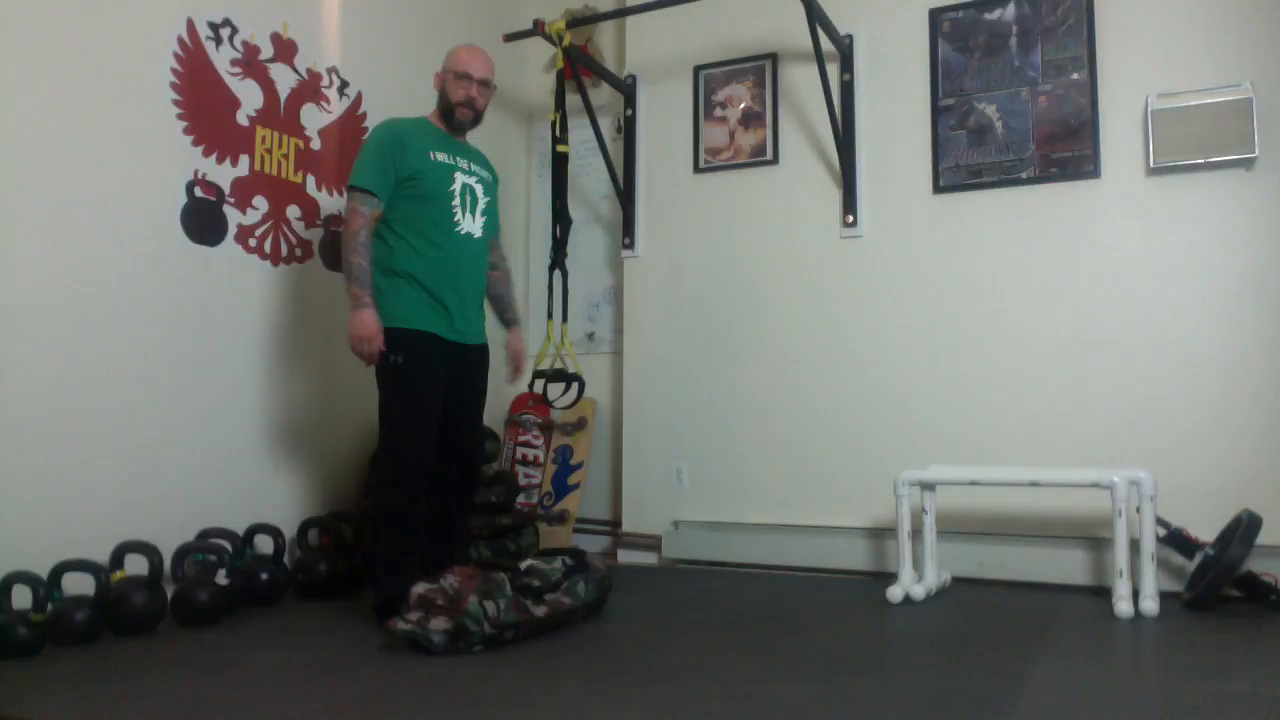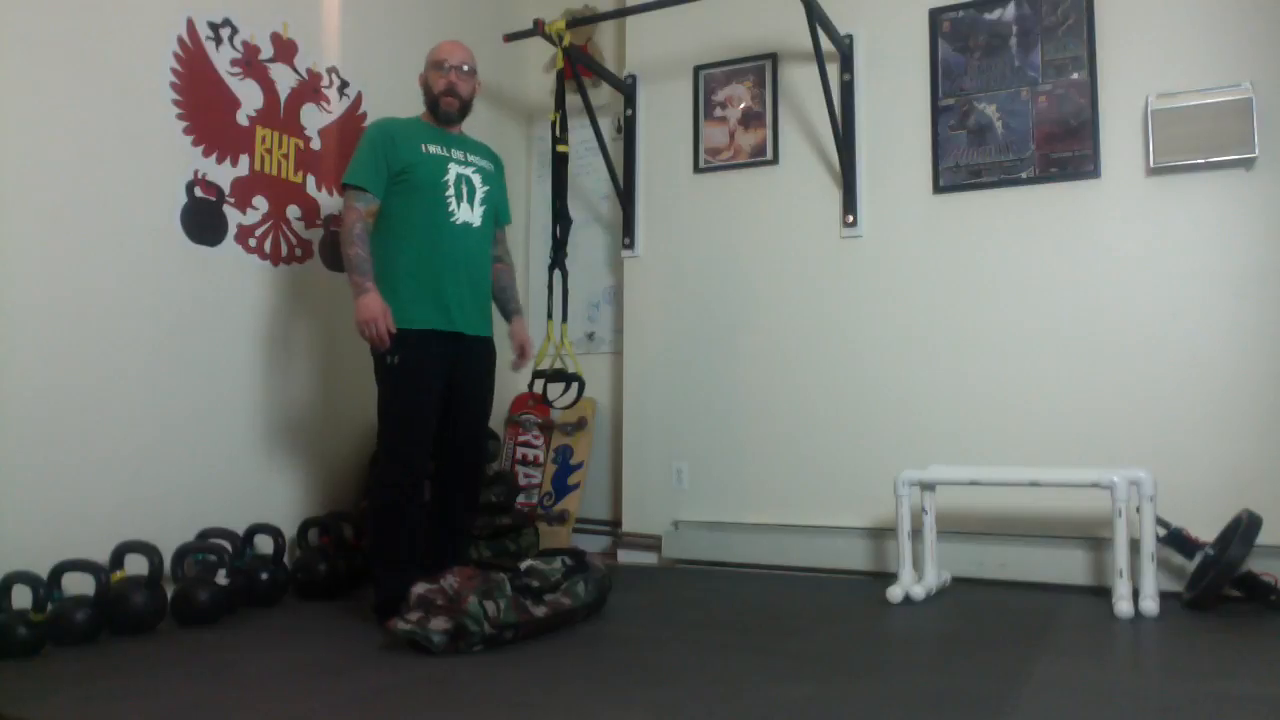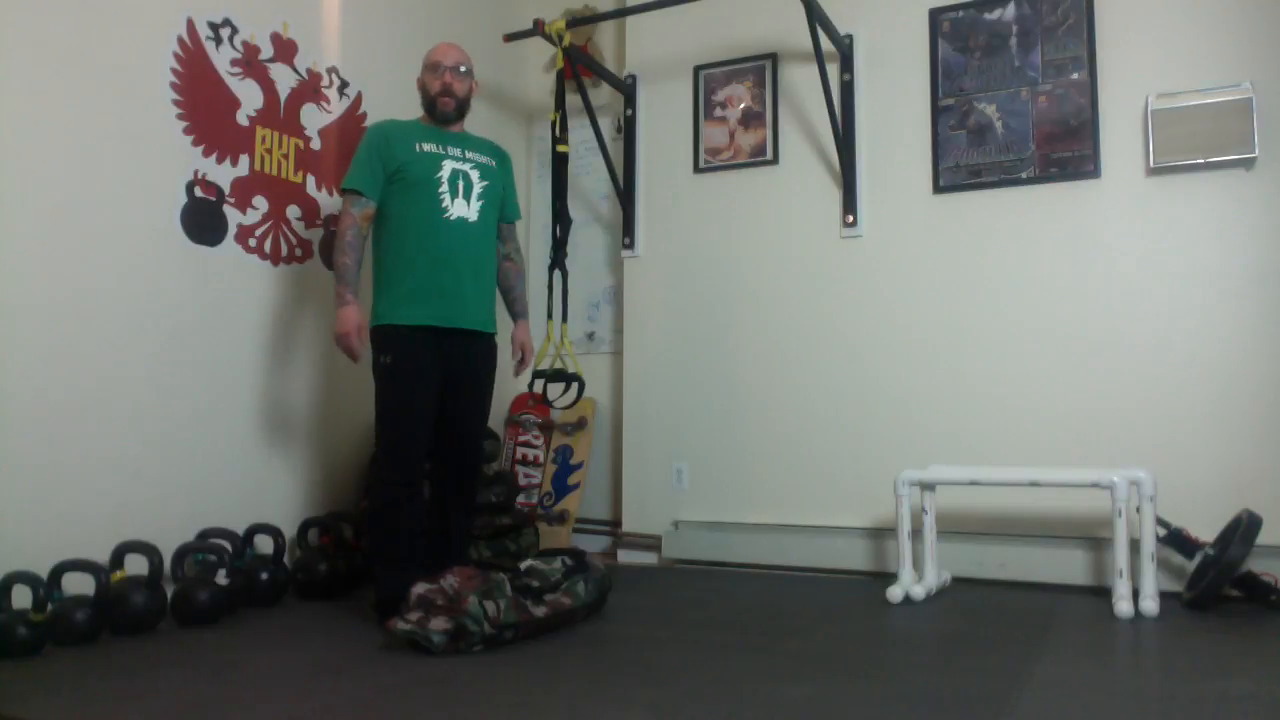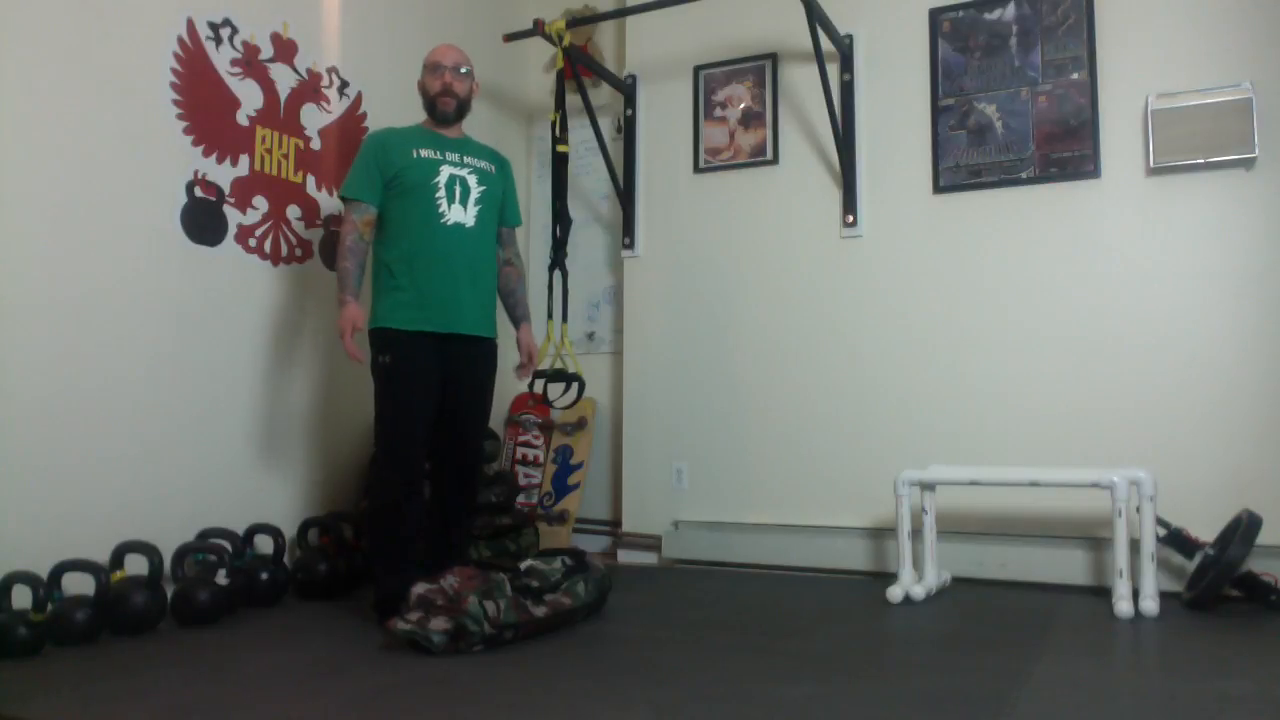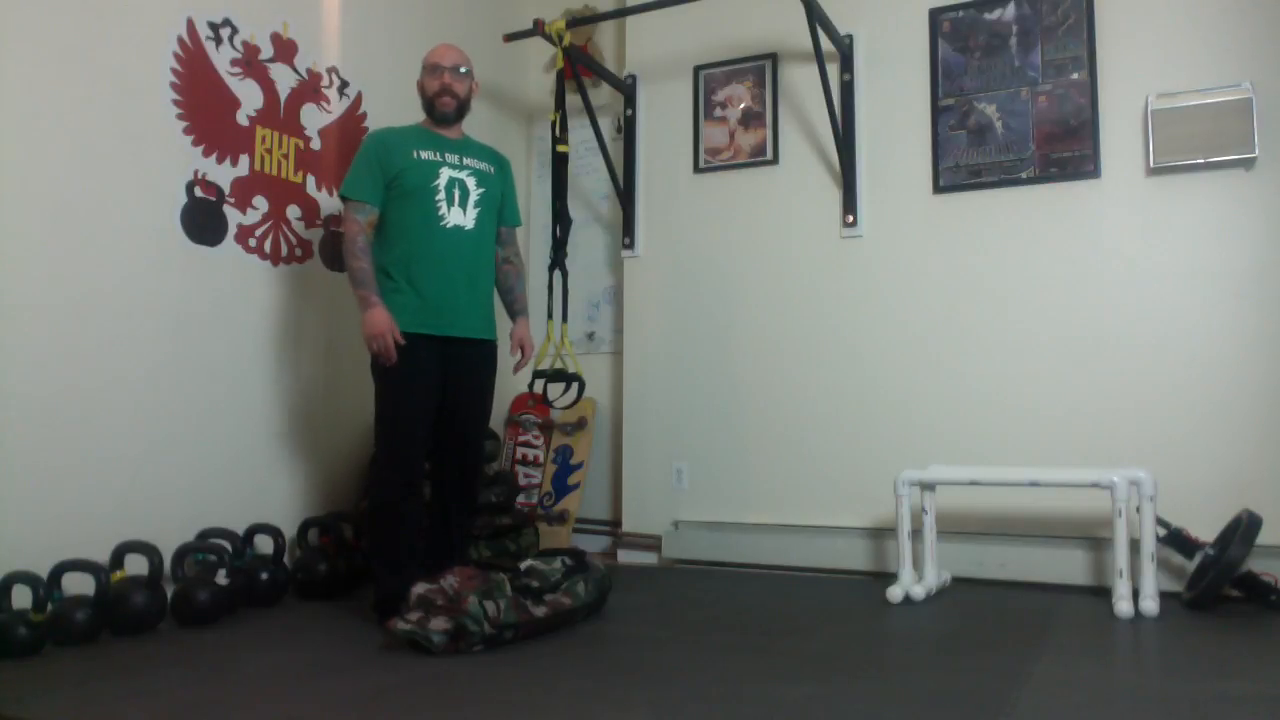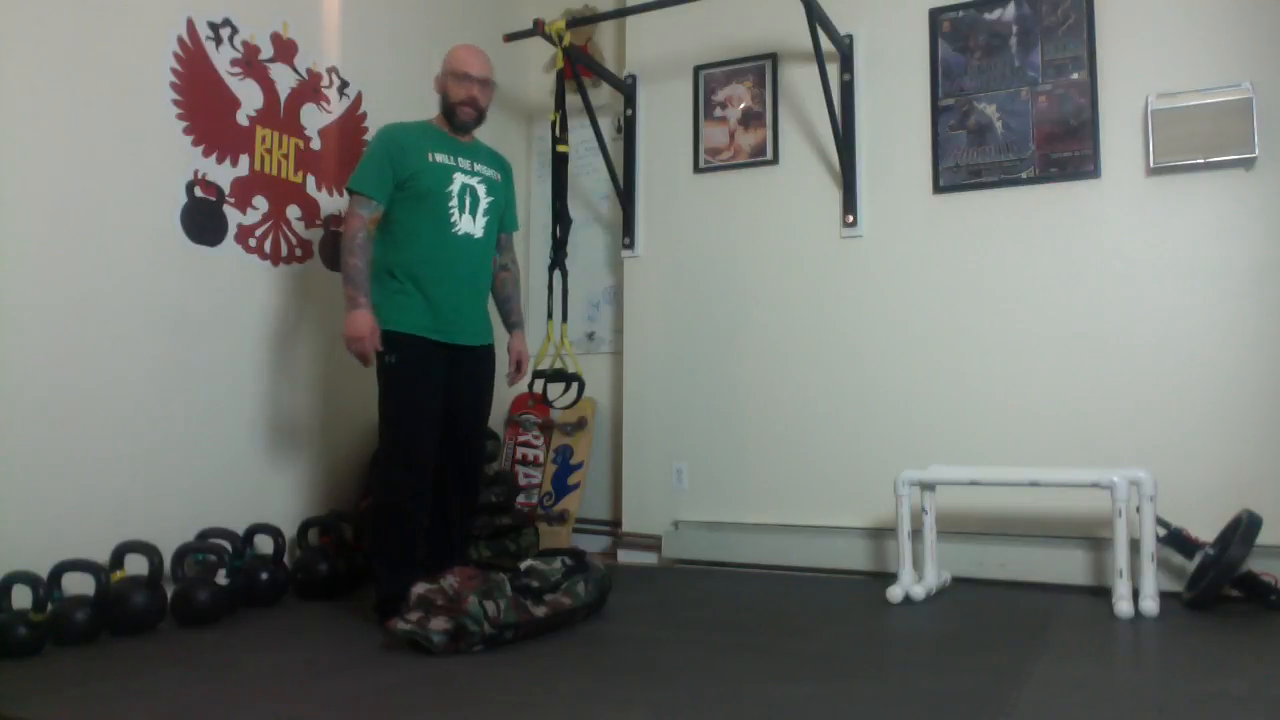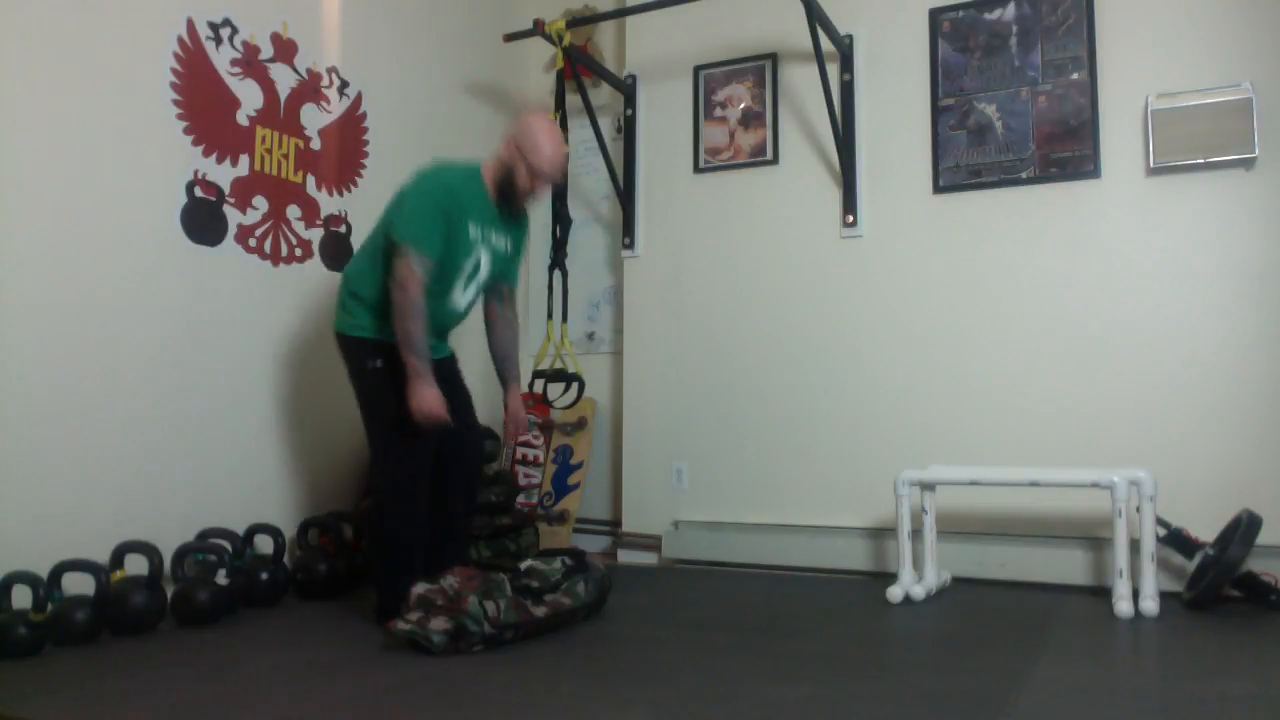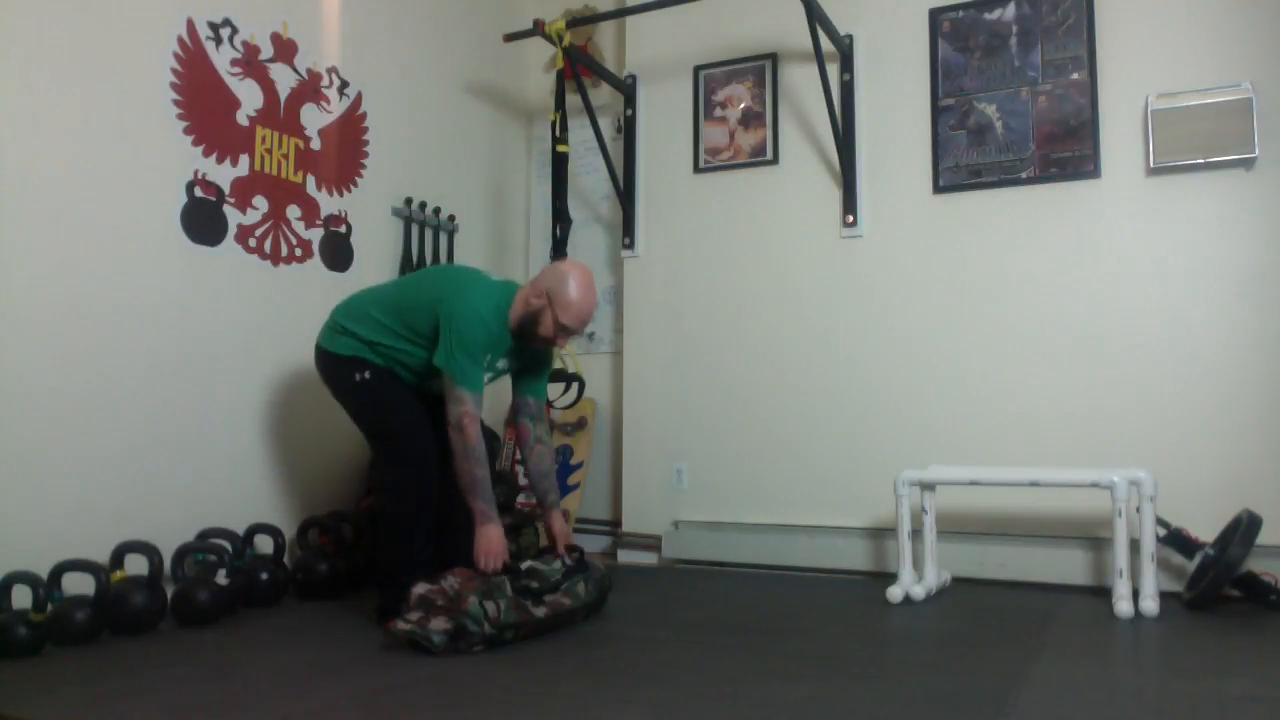
dt=0.5s
person 1, frame 1
left shoulder: (483, 166)
right shoulder: (396, 138)
right elbow: (359, 221)
left wrist: (511, 324)
right wrist: (361, 304)
left hip: (469, 338)
right hip: (409, 331)
left knee: (459, 467)
right knee: (407, 468)
right ankle: (397, 599)
person 1, frame 2
left shoulder: (488, 159)
right shoulder: (390, 137)
right elbow: (356, 216)
left wrist: (514, 315)
right wrist: (365, 289)
left hip: (474, 333)
right hip: (410, 329)
left knee: (465, 461)
right knee: (403, 465)
right ankle: (396, 598)
person 1, frame 3
left shoulder: (495, 157)
right shoulder: (388, 139)
left elbow: (507, 244)
right elbow: (354, 220)
left wrist: (521, 318)
right wrist: (346, 298)
left hip: (475, 331)
right hip: (407, 326)
left knee: (461, 462)
right knee: (401, 464)
right ankle: (396, 597)
person 1, frame 4
left shoulder: (495, 163)
right shoulder: (387, 146)
left elbow: (506, 250)
right elbow: (356, 227)
left wrist: (523, 322)
right wrist: (348, 298)
left hip: (476, 335)
right hip: (406, 331)
left knee: (461, 463)
right knee: (400, 465)
right ankle: (396, 596)
person 1, frame 5
left shoulder: (494, 163)
right shoulder: (387, 146)
left elbow: (506, 247)
right elbow: (357, 229)
left wrist: (520, 316)
right wrist: (371, 305)
left hip: (476, 337)
right hip: (408, 333)
left knee: (462, 464)
right knee: (400, 466)
right ankle: (396, 597)
person 1, frame 6
left shoulder: (497, 167)
right shoulder: (399, 142)
right elbow: (359, 224)
left wrist: (516, 329)
right wrist: (358, 304)
left hip: (474, 340)
right hip: (409, 333)
left knee: (463, 466)
right knee: (407, 465)
right ankle: (397, 596)
person 1, frame 7
left shoulder: (513, 218)
right shoulder: (442, 188)
left elbow: (500, 306)
right elbow: (408, 283)
left wrist: (512, 386)
right wrist: (420, 379)
left hip: (431, 342)
right hip: (374, 333)
left knee: (461, 454)
right knee: (405, 463)
right ankle: (398, 602)
person 1, frame 8
left shoulder: (533, 339)
right shoulder: (473, 310)
left elbow: (533, 427)
right elbow: (464, 424)
left wrist: (552, 510)
right wrist: (487, 521)
left hip: (410, 366)
right hip: (355, 351)
left knee: (464, 463)
right knee: (415, 462)
right ankle: (399, 605)
